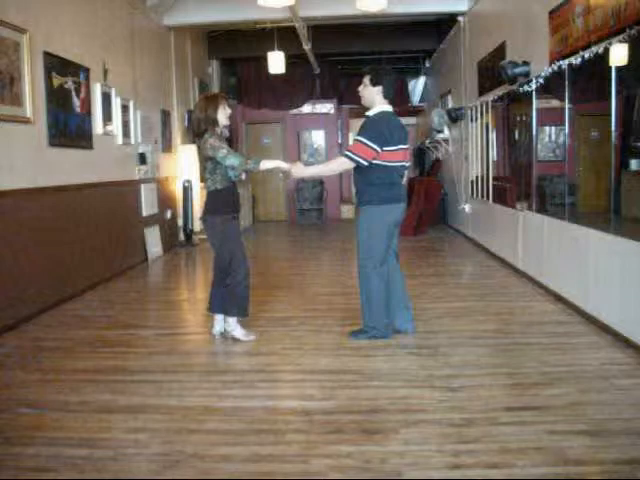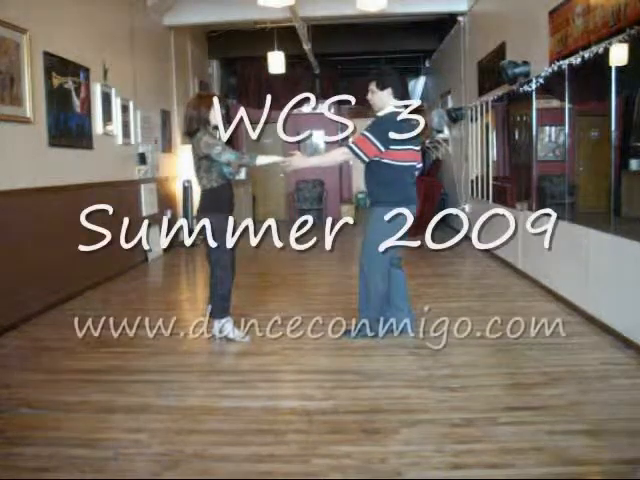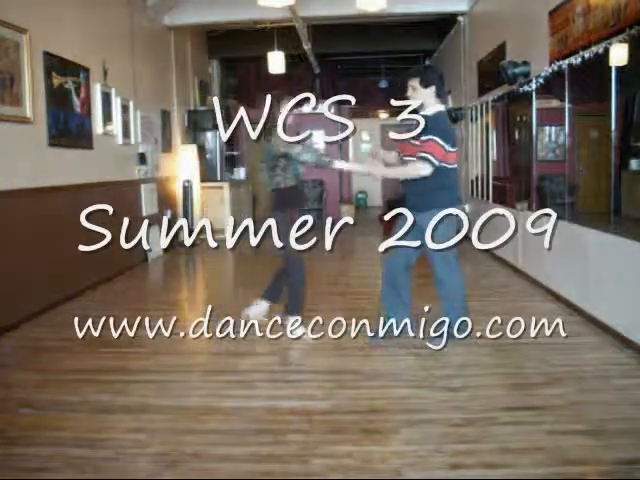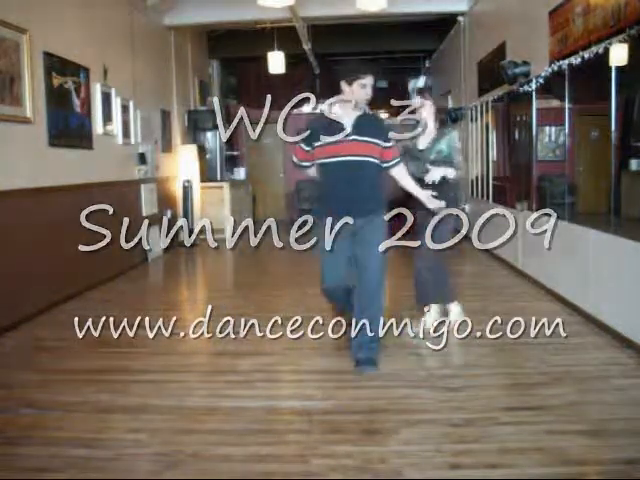
dt=1s
person 1, frame 1
left shoulder: (375, 124)
right shoulder: (396, 124)
left elbow: (347, 161)
left wrist: (305, 171)
left hip: (376, 205)
right hip: (394, 203)
left knee: (370, 264)
right knee: (388, 261)
left ankle: (377, 325)
right ankle: (400, 320)
person 1, frame 2
left shoulder: (385, 124)
right shoulder: (408, 124)
left elbow: (346, 153)
left wrist: (305, 161)
left hip: (388, 206)
right hip: (402, 203)
left knee: (373, 262)
right knee: (390, 262)
left ankle: (370, 323)
right ankle: (399, 319)
person 1, frame 3
left shoulder: (437, 125)
right shoulder: (422, 122)
left elbow: (423, 168)
right elbow: (406, 157)
left wrist: (383, 171)
right wrist: (385, 157)
left hip: (437, 210)
right hip: (414, 208)
left knee: (444, 266)
right knee: (395, 261)
left ankle: (456, 326)
right ankle: (395, 321)
person 1, frame 4
left shoulder: (377, 126)
right shoulder: (317, 126)
left elbow: (395, 166)
right elbow: (303, 162)
left wrist: (422, 195)
left hip: (372, 217)
right hip: (333, 217)
left knee: (370, 282)
right knee: (333, 282)
left ankle: (365, 349)
right ankle: (350, 317)
person 2, frame 1
left shoulder: (216, 138)
right shoulder: (210, 140)
left elbow: (233, 168)
right elbow: (241, 163)
right wrist: (277, 163)
left hip: (223, 212)
right hip: (219, 214)
left knee: (224, 267)
right knee: (238, 266)
left ankle: (219, 322)
right ankle: (231, 322)
person 2, frame 2
left shoulder: (209, 138)
right shoulder: (204, 139)
left elbow: (228, 166)
right elbow: (237, 158)
right wrist: (275, 158)
left hip: (220, 210)
right hip: (214, 211)
left knee: (225, 265)
right knee: (222, 265)
left ankle: (220, 321)
right ankle: (222, 323)
person 2, frame 3
left shoulder: (275, 138)
right shoulder: (279, 140)
right elbow: (312, 157)
left hip: (286, 207)
right hip: (286, 209)
left knee: (290, 263)
right knee: (295, 265)
left ankle: (261, 306)
right ankle: (292, 320)
person 2, frame 4
left shoulder: (449, 134)
right shoulder: (413, 138)
left elbow: (460, 171)
left wrist: (443, 171)
left hip: (444, 204)
right hip: (424, 205)
left knee: (424, 260)
right knee: (432, 260)
left ankle: (434, 309)
right ankle: (453, 310)
